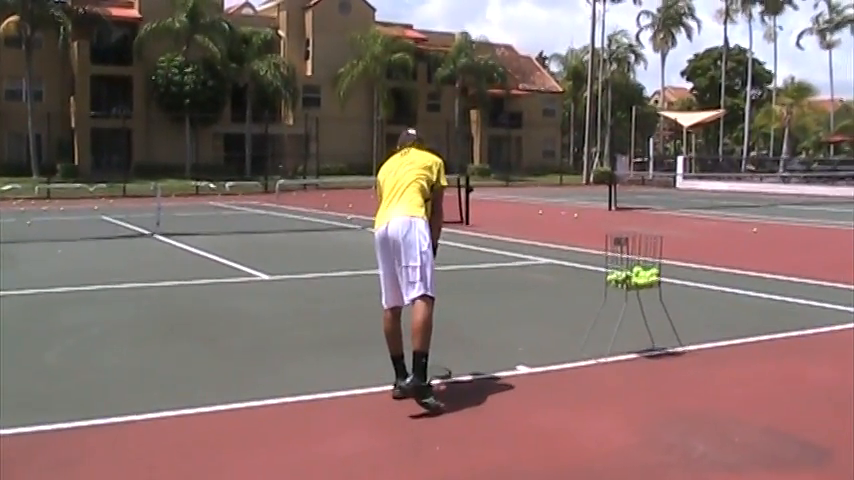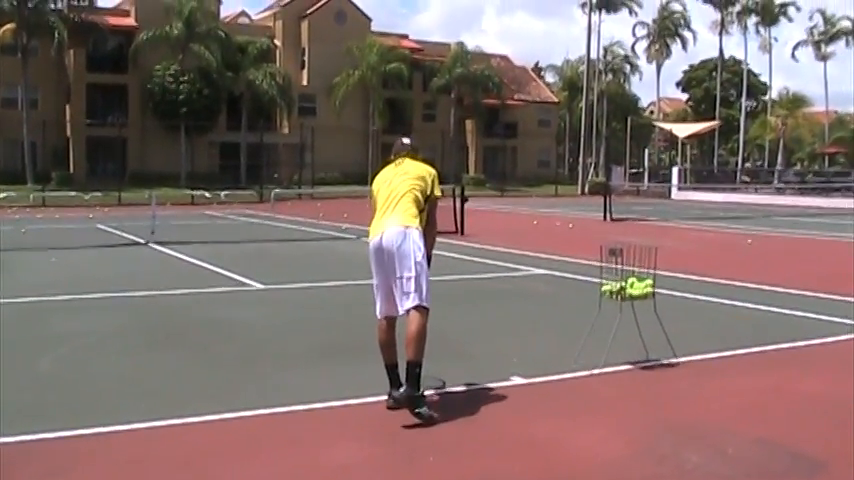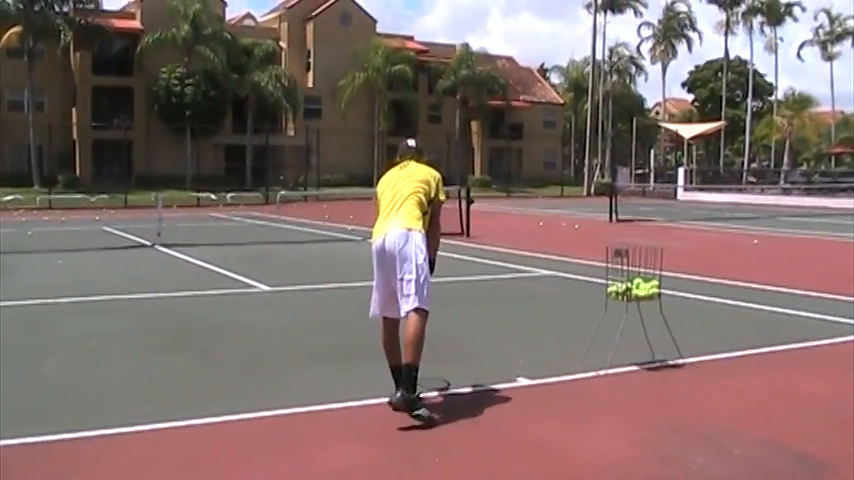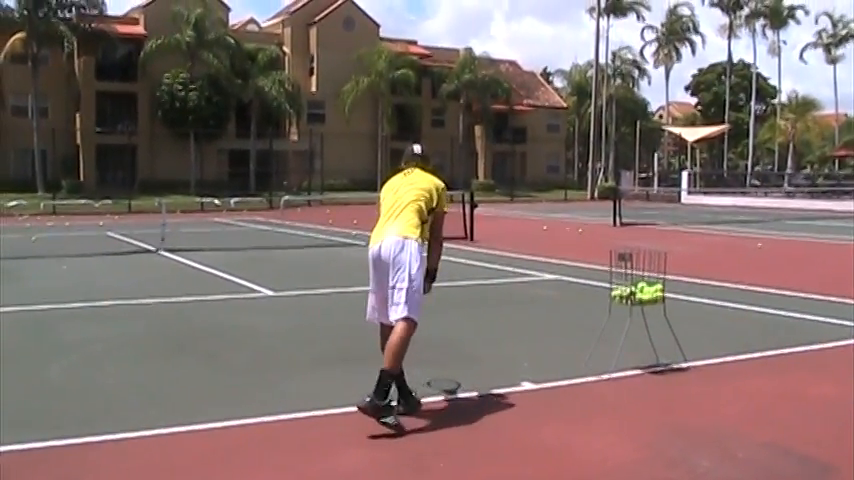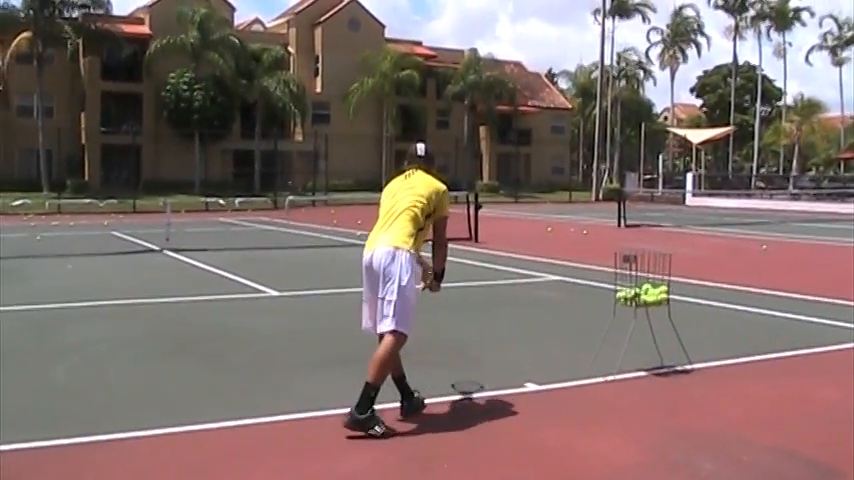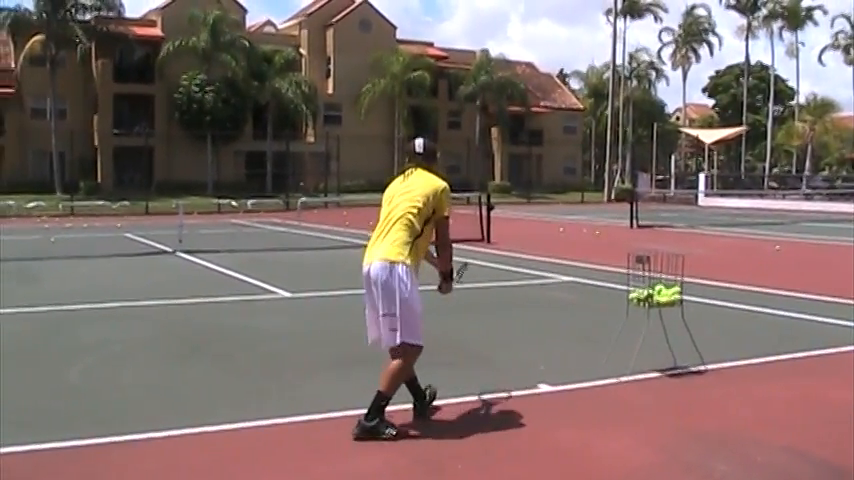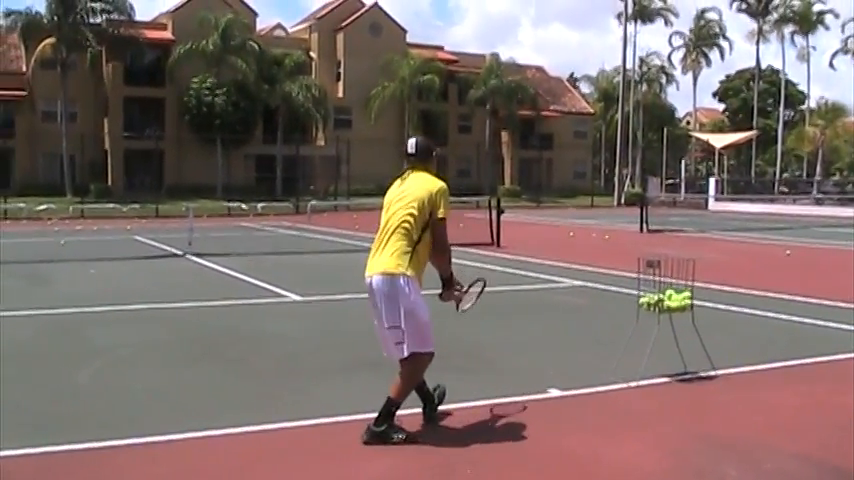
dt=0.3s
person 1, frame 1
left shoulder: (386, 166)
right shoulder: (433, 160)
right elbow: (436, 211)
right wrist: (433, 246)
left hip: (382, 225)
right hip: (410, 223)
left knee: (391, 305)
right knee: (422, 298)
left ankle: (401, 378)
right ankle: (418, 379)
person 1, frame 2
left shoulder: (381, 176)
right shoulder: (427, 171)
right elbow: (430, 222)
right wrist: (427, 257)
left hip: (376, 237)
right hip: (404, 233)
left knee: (386, 315)
right knee: (417, 308)
left ankle: (395, 388)
right ankle: (411, 389)
person 1, frame 3
left shoulder: (385, 178)
right shoulder: (431, 175)
right elbow: (434, 226)
right wrist: (430, 262)
left hip: (379, 238)
right hip: (407, 235)
left knee: (389, 317)
right knee: (416, 311)
left ankle: (401, 389)
right ankle: (408, 392)
person 1, frame 4
left shoulder: (390, 183)
right shoulder: (435, 184)
right elbow: (435, 237)
left wrist: (421, 271)
right wrist: (431, 274)
left hip: (377, 244)
right hip: (404, 243)
left knee: (388, 324)
right knee: (405, 321)
left ankle: (405, 395)
right ankle: (378, 397)
person 1, frame 5
left shoulder: (393, 185)
right shoulder: (437, 188)
right elbow: (439, 240)
left wrist: (422, 265)
right wrist: (437, 275)
left hip: (371, 251)
right hip: (396, 254)
left knee: (387, 331)
right knee: (395, 333)
left ankle: (408, 398)
right ankle: (361, 410)
person 1, frame 6
left shoulder: (396, 184)
right shoulder: (438, 186)
right elbow: (442, 241)
left wrist: (436, 264)
right wrist: (447, 275)
left hip: (372, 262)
right hip: (395, 265)
left knee: (400, 342)
right knee: (409, 346)
left ankle: (421, 399)
right ankle: (371, 420)
person 1, frame 7
left shoulder: (397, 186)
right shoulder: (436, 187)
right elbow: (439, 245)
left wrist: (445, 274)
right wrist: (448, 282)
left hip: (376, 272)
right hip: (397, 276)
left knee: (410, 349)
right knee: (420, 353)
left ankle: (429, 403)
right ankle: (380, 425)
